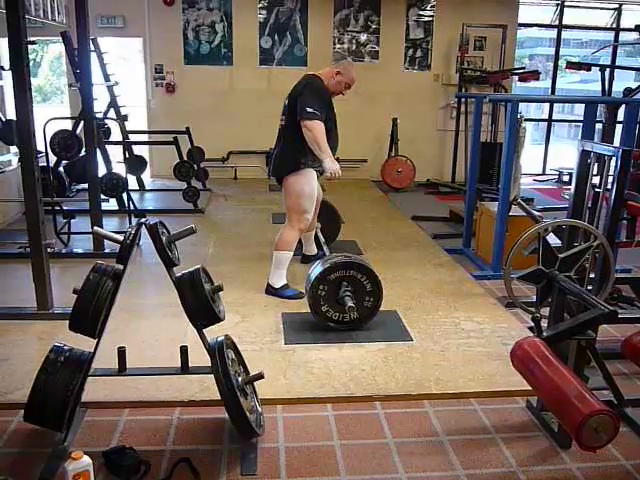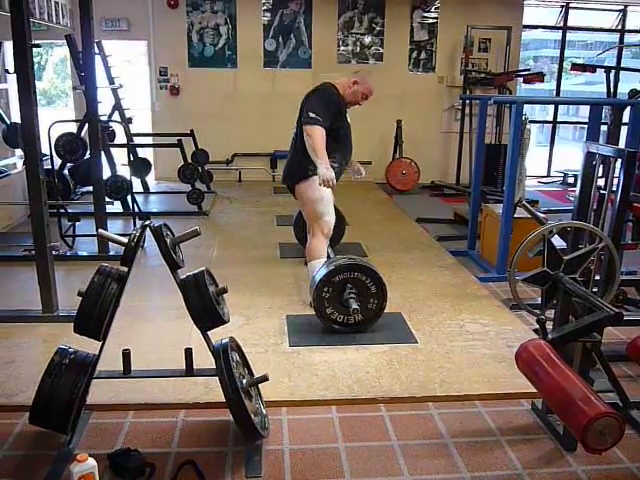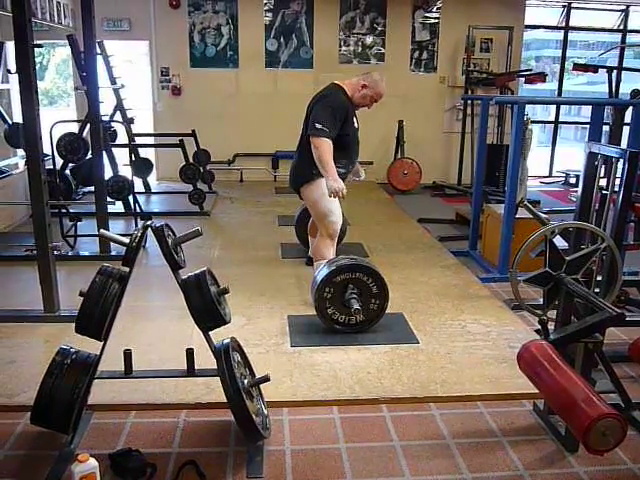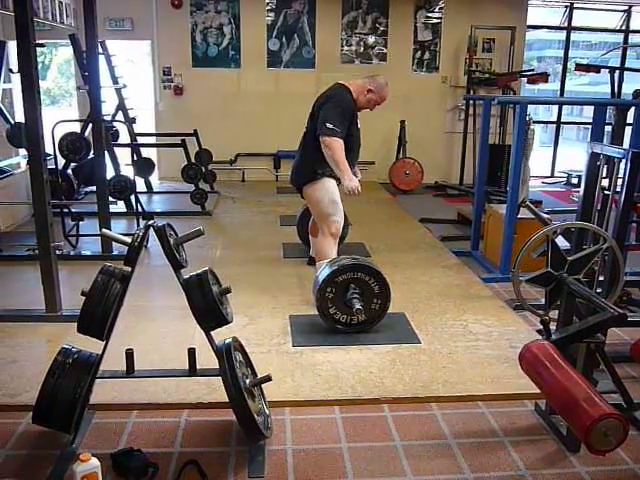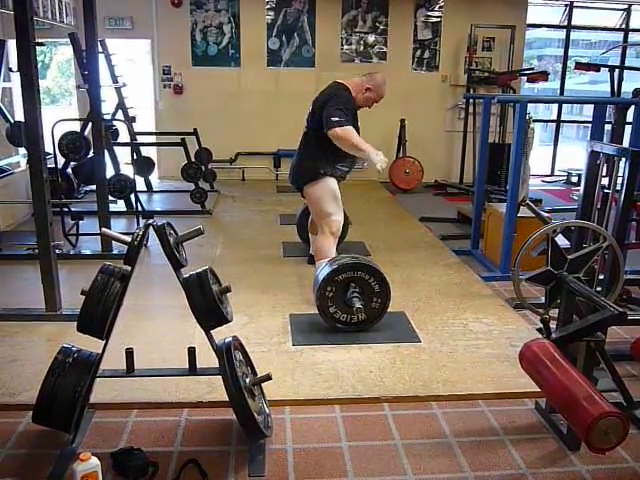
dt=0.5s
person 1, frame 1
left shoulder: (311, 87)
right shoulder: (315, 89)
right elbow: (311, 125)
left wrist: (323, 157)
right wrist: (327, 158)
left hip: (298, 162)
right hip: (298, 164)
left knee: (314, 203)
right knee: (297, 221)
left ankle: (310, 252)
right ankle: (276, 282)
person 1, frame 2
left shoulder: (335, 101)
right shoulder: (326, 97)
right elbow: (313, 129)
left wrist: (350, 163)
right wrist: (323, 164)
left hip: (315, 172)
right hip: (310, 172)
left knee: (319, 219)
right knee: (323, 227)
left ankle: (315, 263)
person 1, frame 3
left shoulder: (343, 99)
right shoulder: (332, 101)
right elbow: (320, 140)
left wrist: (353, 164)
right wrist: (331, 177)
left hip: (323, 173)
right hip: (315, 174)
left knee: (321, 216)
right knee: (330, 228)
left ankle: (314, 255)
person 1, frame 4
left shoulder: (341, 96)
right shoulder: (340, 101)
right elbow: (329, 140)
left wrist: (350, 168)
right wrist: (346, 176)
left hip: (317, 170)
right hip: (317, 172)
left knee: (321, 215)
right knee: (332, 227)
left ankle: (316, 255)
person 1, frame 5
left shoulder: (339, 93)
right shoulder: (341, 99)
right elbow: (339, 132)
left wrist: (364, 152)
right wrist: (371, 153)
left hip: (315, 168)
right hip: (317, 171)
left knee: (321, 214)
right knee: (331, 226)
left ankle: (315, 253)
